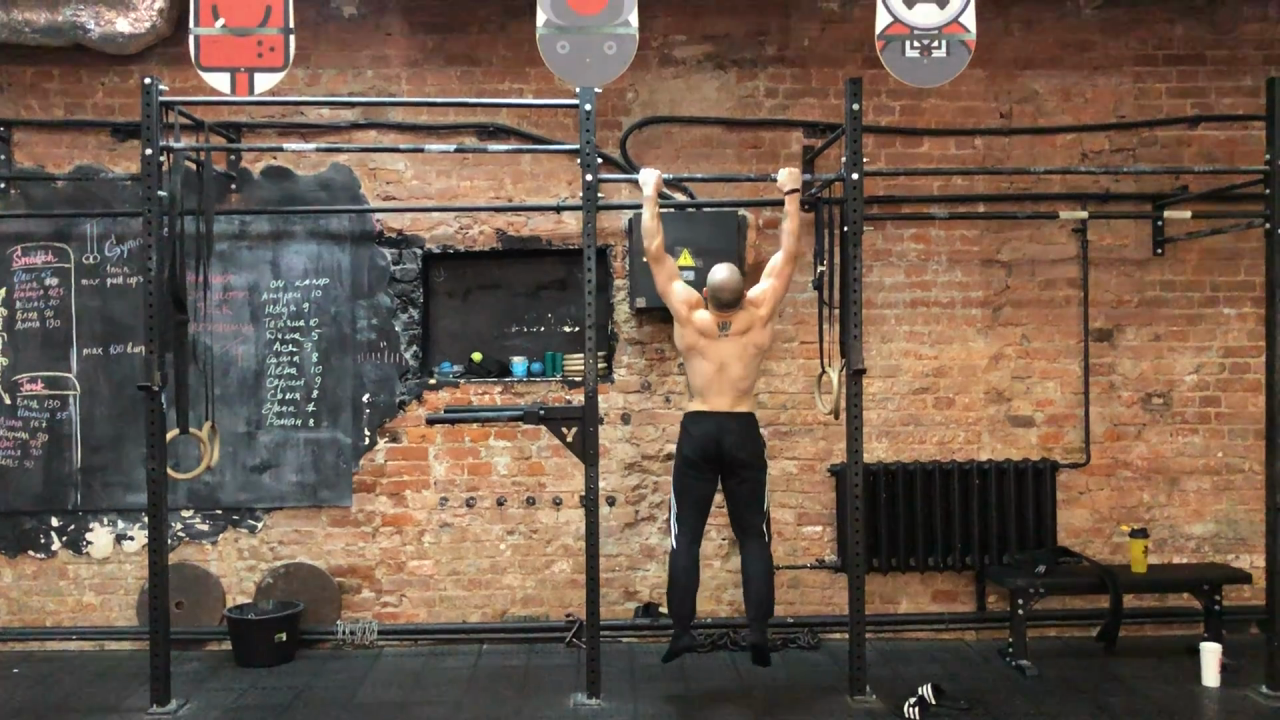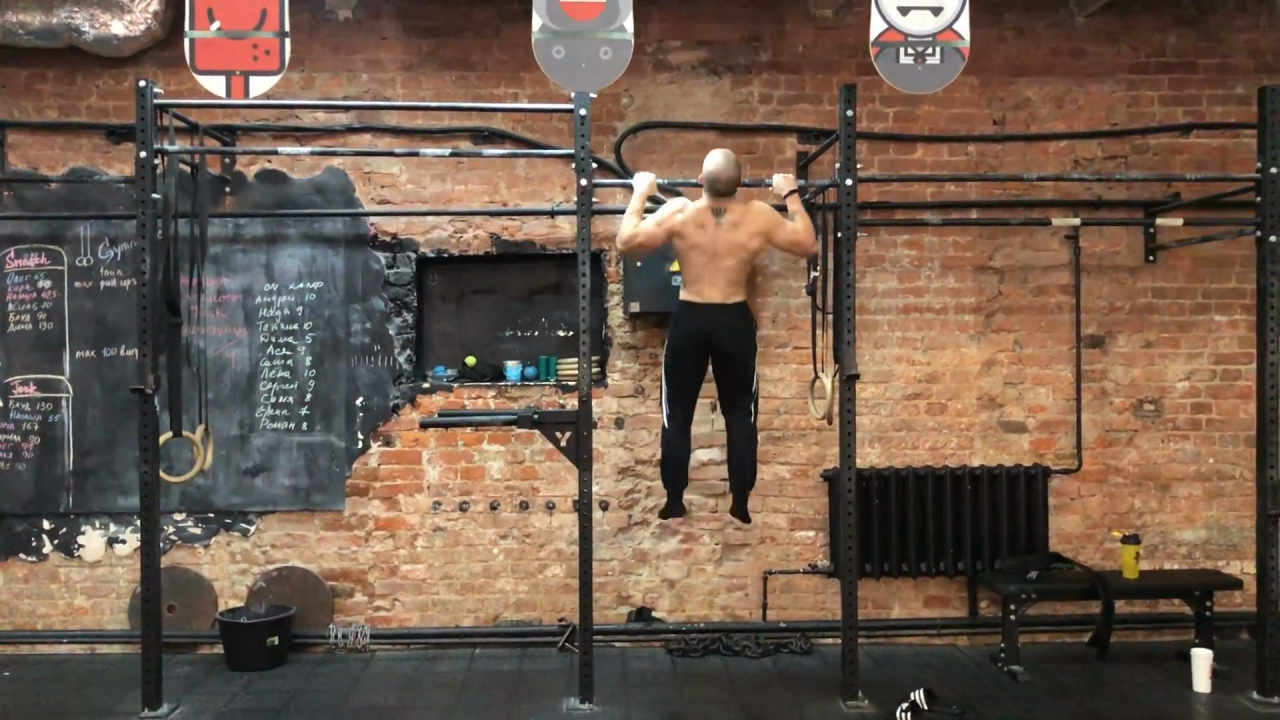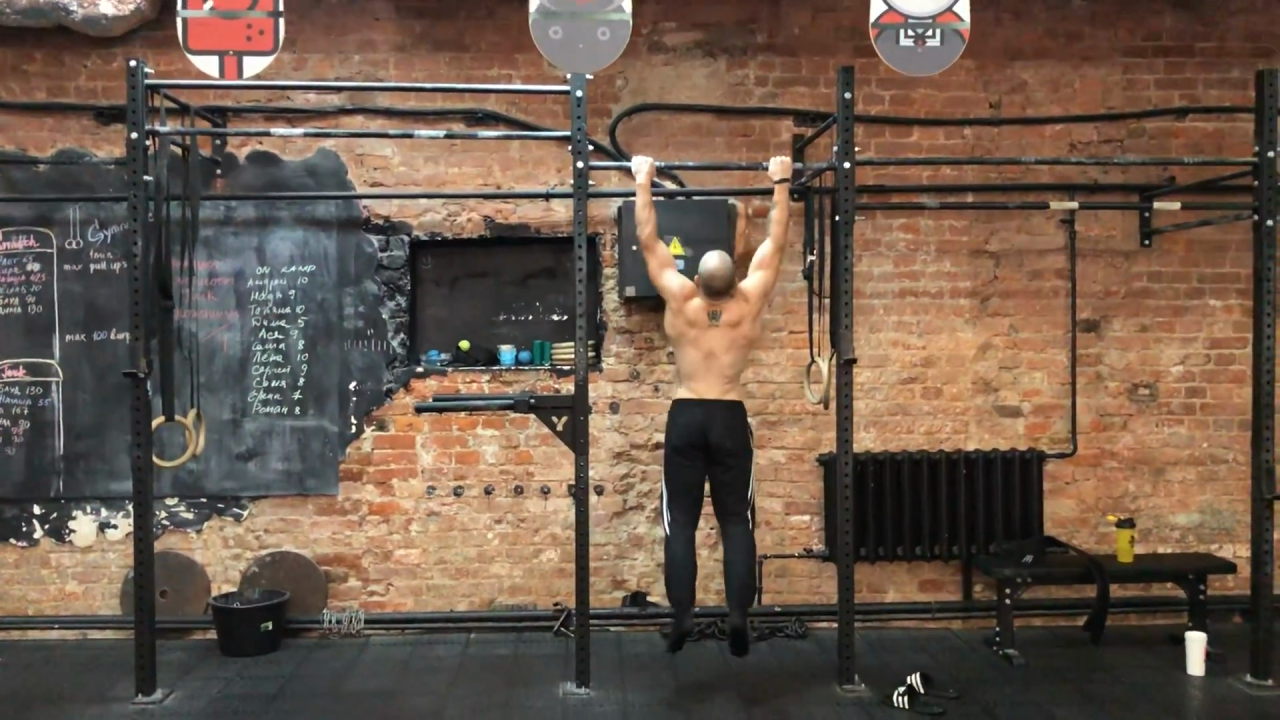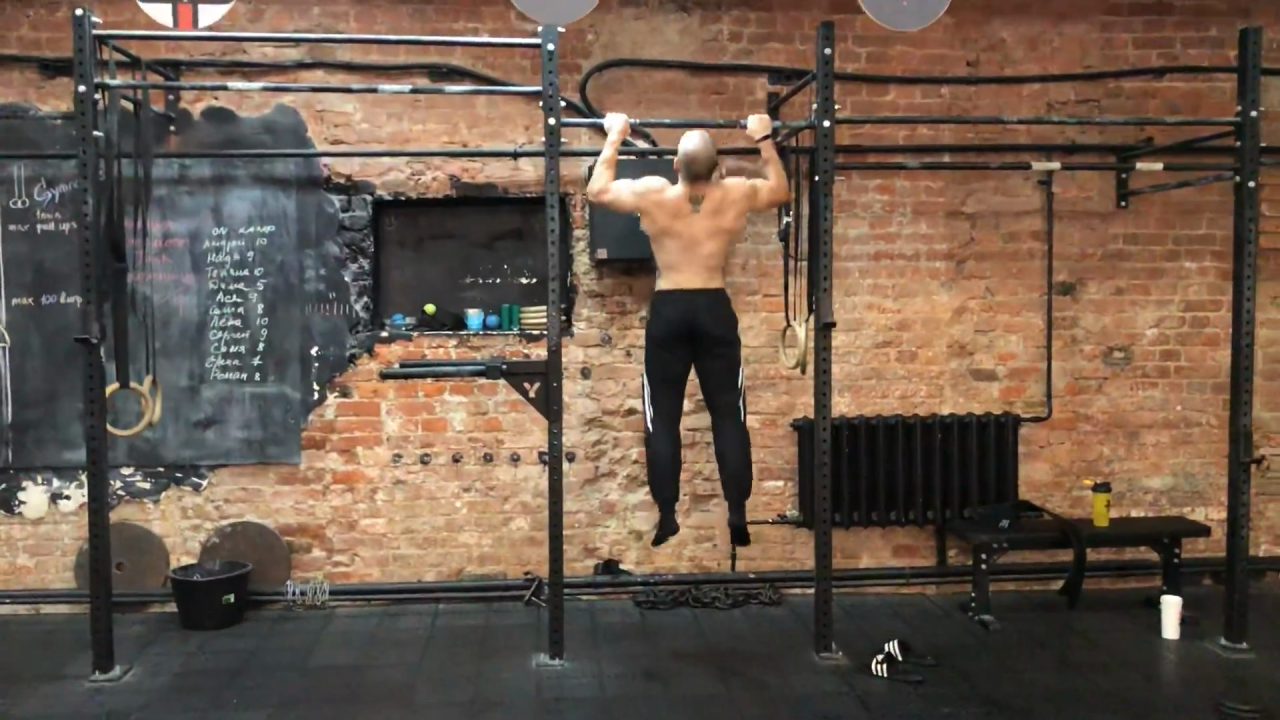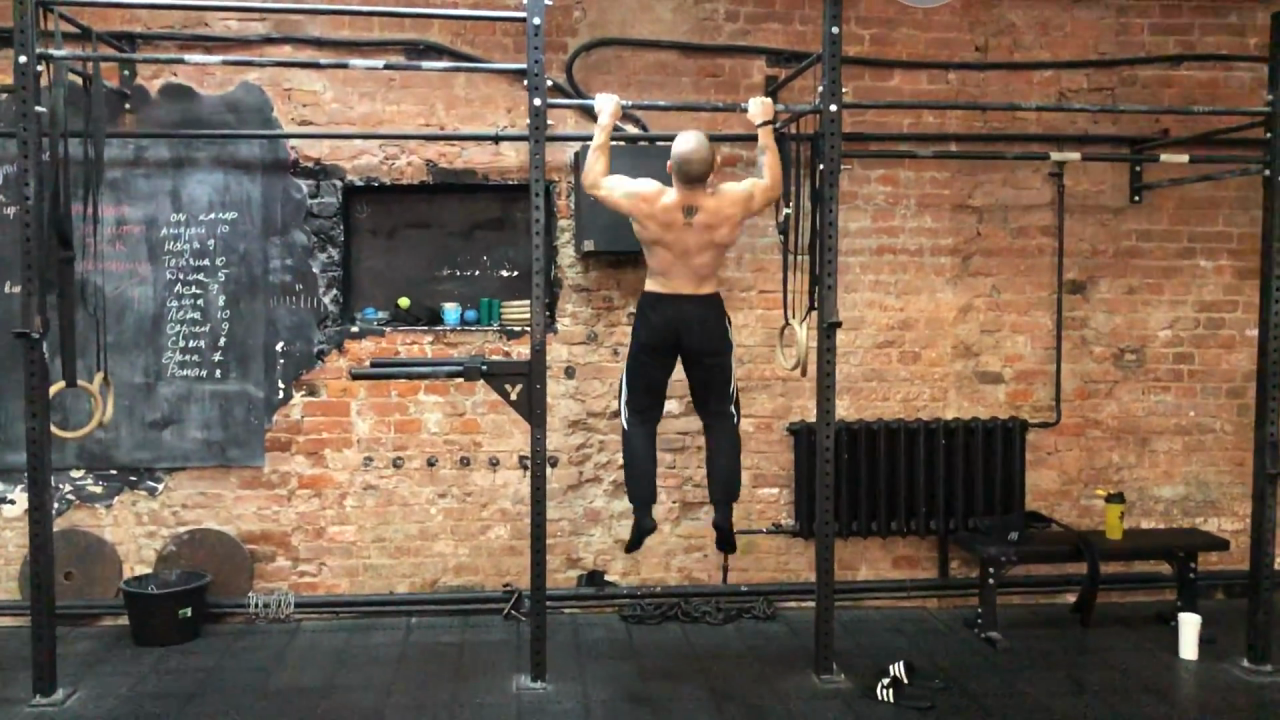
dt=0.7s
person 1, frame 1
left shoulder: (688, 315)
right shoulder: (759, 315)
left elbow: (655, 253)
right elbow: (787, 254)
left wrist: (651, 195)
right wrist: (790, 194)
left hip: (698, 432)
right hip: (743, 433)
left knee: (685, 536)
right knee: (754, 537)
left ankle: (682, 632)
right ankle: (758, 632)
person 1, frame 2
left shoulder: (679, 213)
right shoulder: (760, 217)
left elbow: (625, 242)
right elbow: (808, 245)
left wrist: (640, 194)
right wrist: (791, 194)
left hip: (689, 320)
right hip: (735, 321)
left knee: (677, 413)
right knee: (740, 413)
person 1, frame 3
left shoulder: (679, 301)
right shoulder: (750, 303)
left elbow: (648, 240)
right elbow: (776, 240)
left wrist: (643, 182)
right wrist: (781, 182)
left hip: (685, 419)
right hip: (730, 420)
left knee: (680, 523)
right knee: (736, 523)
left ankle: (683, 613)
right ankle: (739, 616)
person 1, frame 4
left shoulder: (652, 193)
right shoulder: (737, 193)
left elbow: (597, 191)
right elbow: (781, 191)
left wrist: (613, 139)
right wrist: (765, 139)
left hip: (668, 310)
right hip: (715, 310)
left knee: (662, 418)
right knee: (728, 414)
left ankle: (667, 516)
right ankle: (737, 513)
person 1, frame 5
left shoulder: (646, 198)
right shoulder: (732, 201)
left elbow: (591, 181)
right elbow: (775, 185)
left wrist: (604, 123)
right wrist: (765, 124)
left hip: (656, 314)
right hip: (707, 316)
left knee: (640, 418)
right knee: (720, 418)
left ankle: (642, 514)
right ankle: (724, 518)
